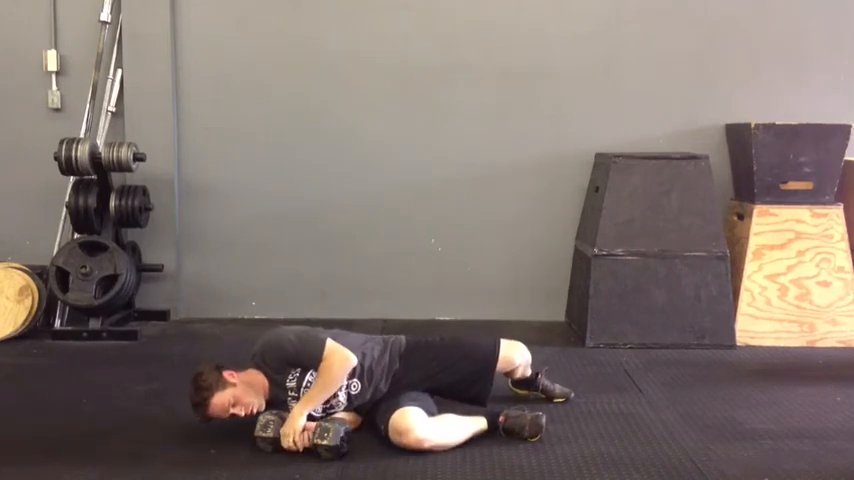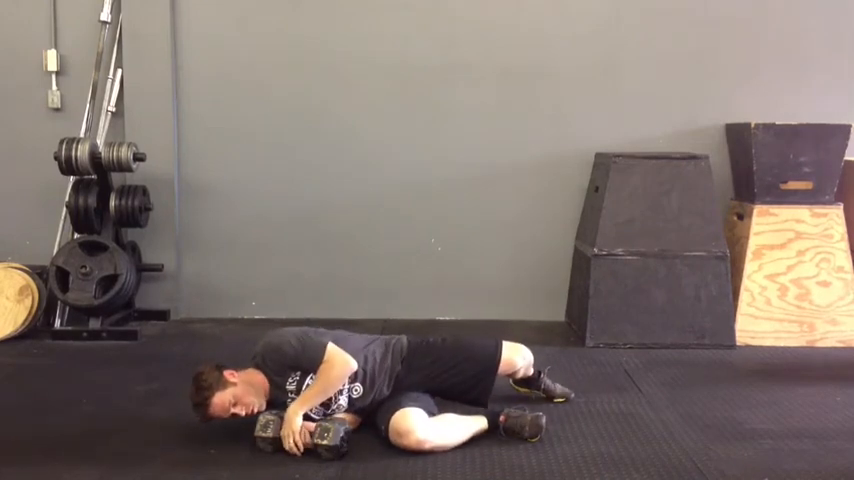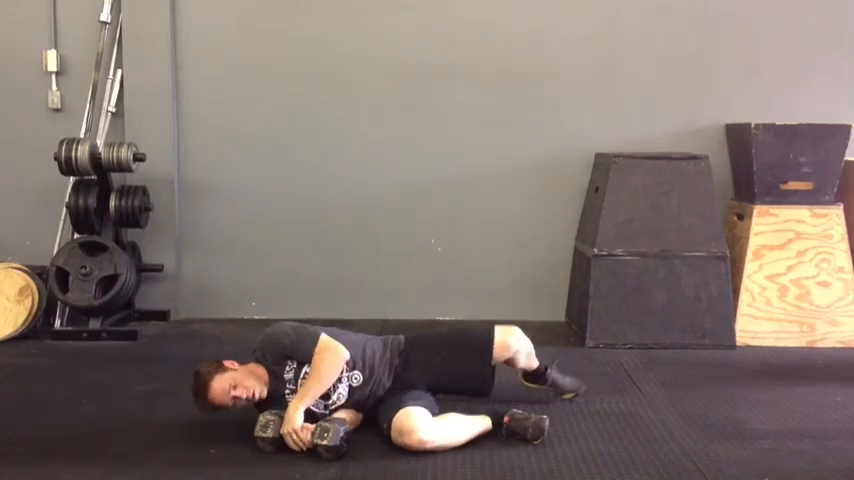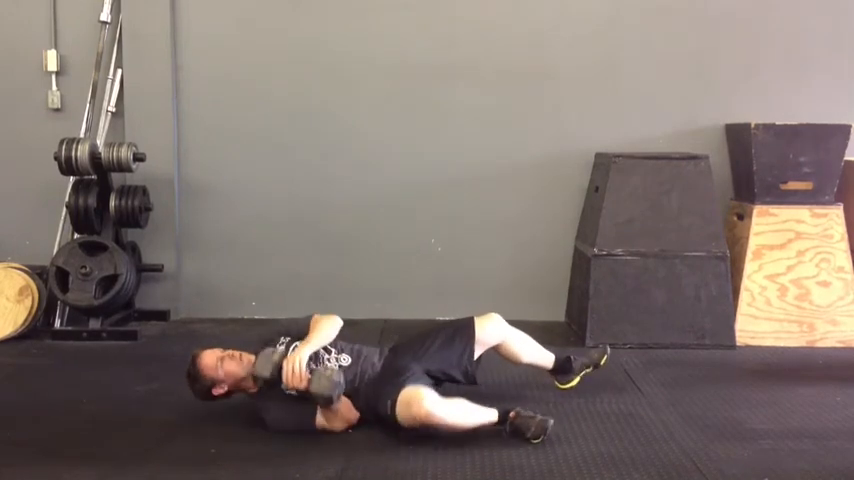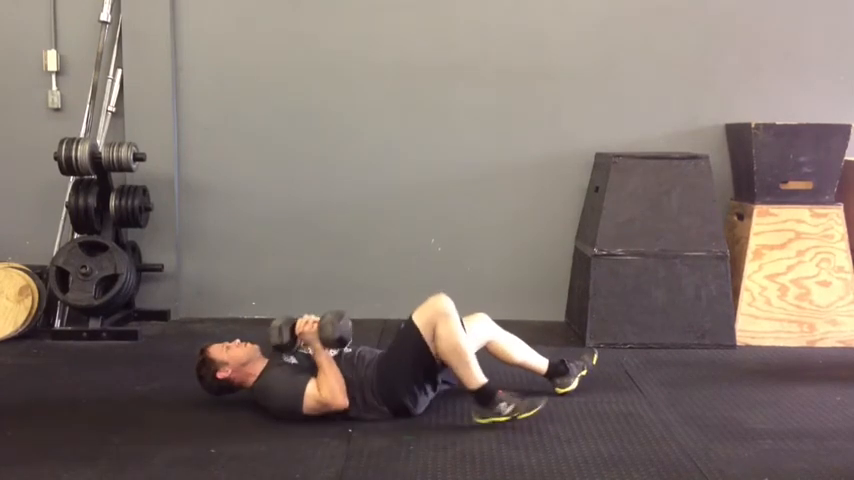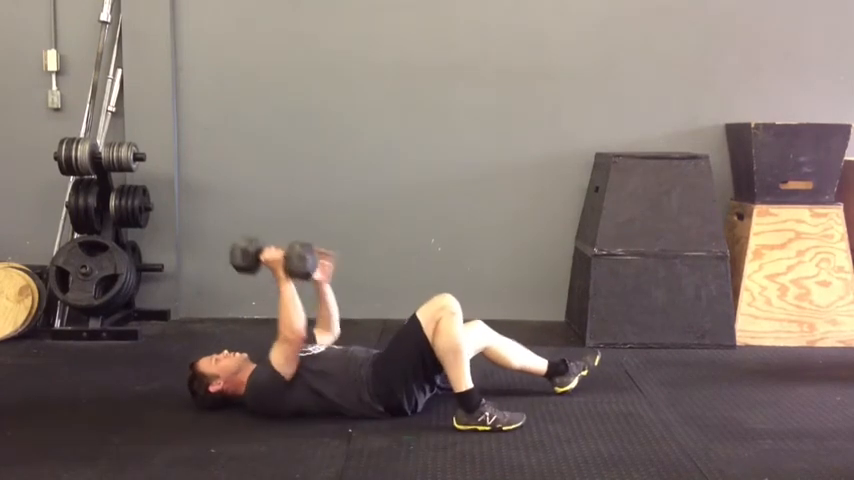
dt=0.5s
person 1, frame 1
left shoulder: (275, 346)
right shoulder: (273, 406)
left elbow: (343, 359)
right elbow: (352, 416)
left wrist: (301, 410)
right wrist: (312, 428)
left hip: (403, 359)
right hip: (382, 400)
left knee: (516, 355)
right knee: (411, 433)
left ankle: (528, 383)
right ankle: (494, 421)
person 1, frame 2
left shoulder: (276, 349)
right shoulder: (275, 405)
left elbow: (343, 364)
right elbow: (349, 415)
left wrist: (297, 410)
right wrist: (311, 428)
left hip: (405, 359)
right hip: (386, 400)
left knee: (519, 357)
right knee: (411, 435)
left ankle: (531, 382)
right ankle: (494, 420)
person 1, frame 3
left shoulder: (273, 341)
right shoulder: (271, 406)
left elbow: (334, 353)
right elbow: (351, 415)
left wrist: (298, 405)
right wrist: (308, 430)
left hip: (403, 356)
right hip: (388, 397)
left knee: (511, 340)
right knee: (414, 434)
left ankle: (538, 376)
right ankle: (498, 421)
person 1, frame 4
left shoulder: (274, 343)
right shoulder: (273, 410)
left elbow: (331, 321)
right elbow: (346, 417)
left wrist: (304, 348)
right wrist: (307, 385)
left hip: (393, 357)
right hip: (384, 392)
left knee: (492, 325)
right knee: (421, 405)
left ankle: (562, 369)
right ankle: (506, 418)
person 1, frame 5
left shoulder: (280, 368)
right shoulder: (274, 390)
right elbow: (337, 400)
left wrist: (316, 328)
right wrist: (314, 343)
left hip: (396, 375)
right hip: (394, 391)
left knee: (481, 322)
right knee: (440, 306)
left ankle: (557, 372)
right ankle: (491, 401)
person 1, frame 6
left shoulder: (274, 368)
right shoulder: (264, 390)
left elbow: (328, 331)
right elbow: (295, 333)
left wrist: (321, 283)
right wrist: (281, 276)
left hip: (385, 373)
right hip: (388, 390)
left knee: (478, 331)
right knee: (445, 306)
left ankle: (557, 372)
right ankle: (472, 410)
